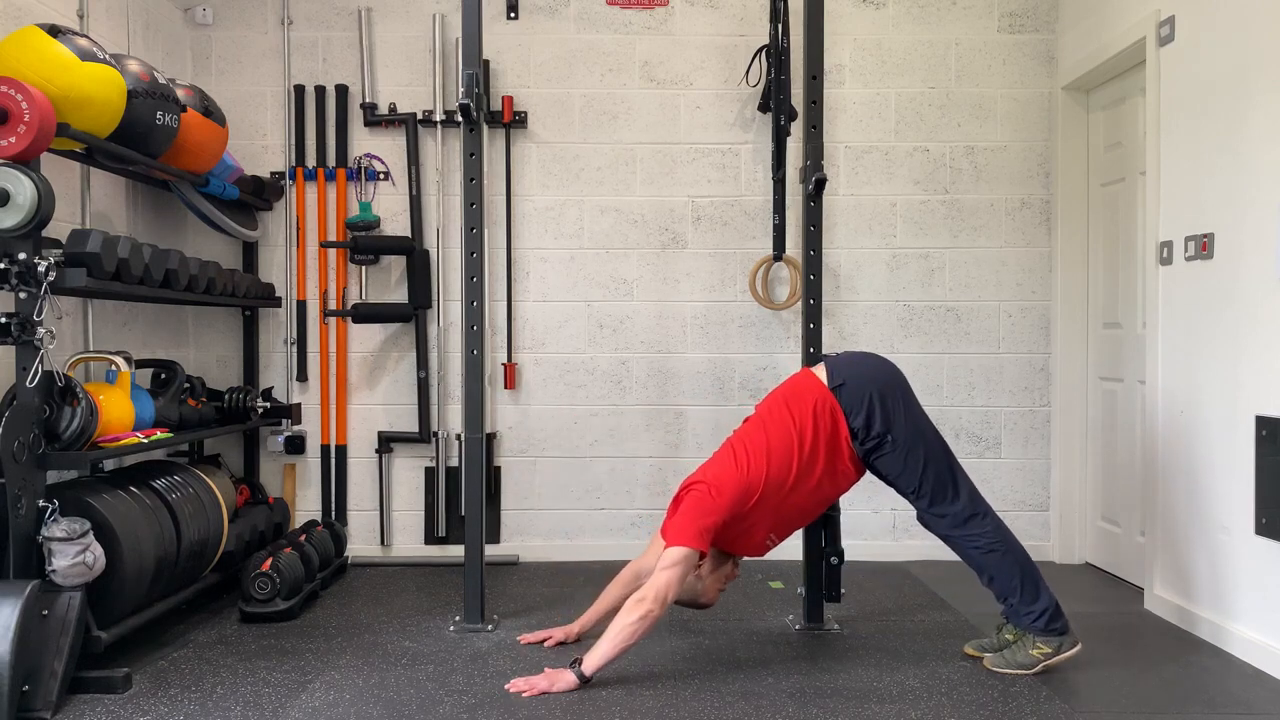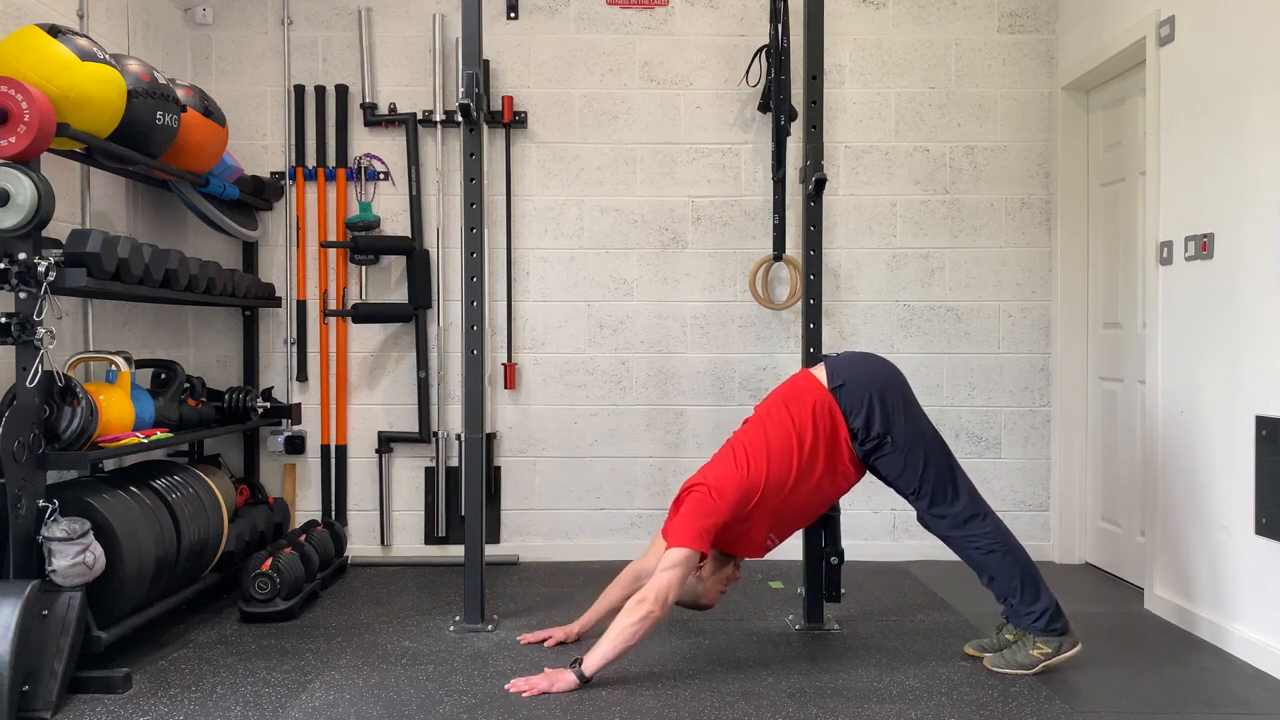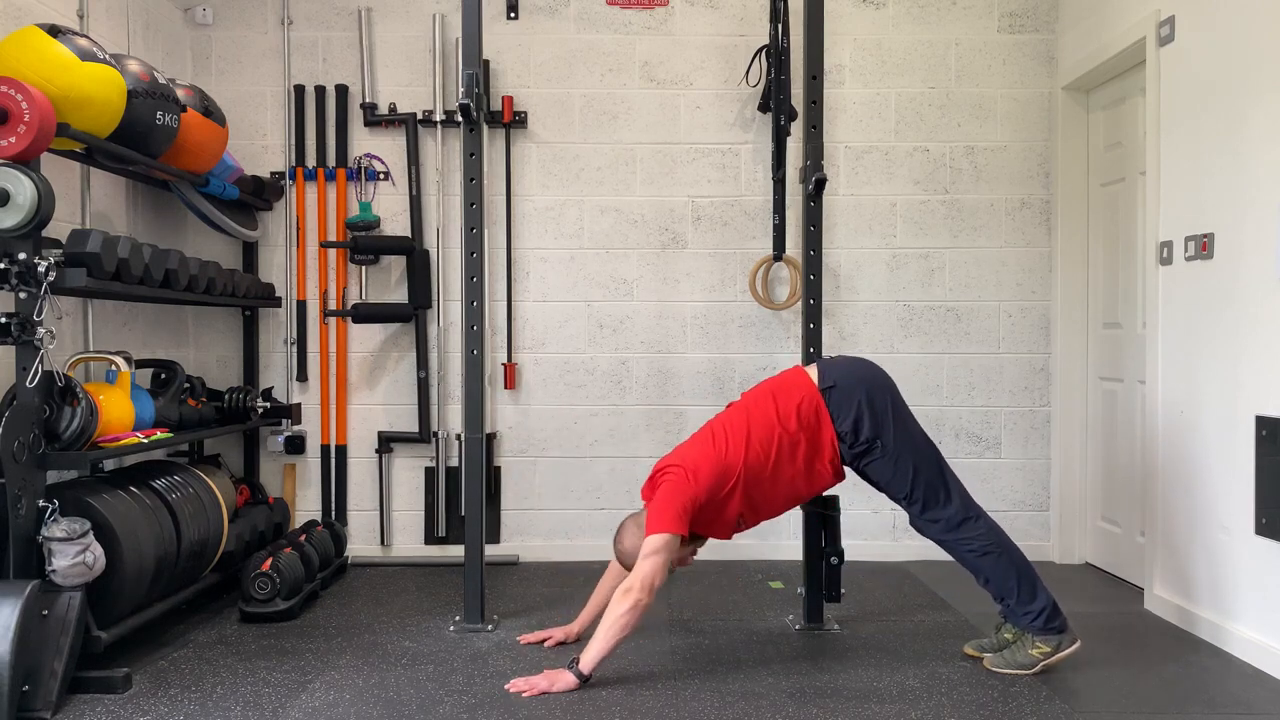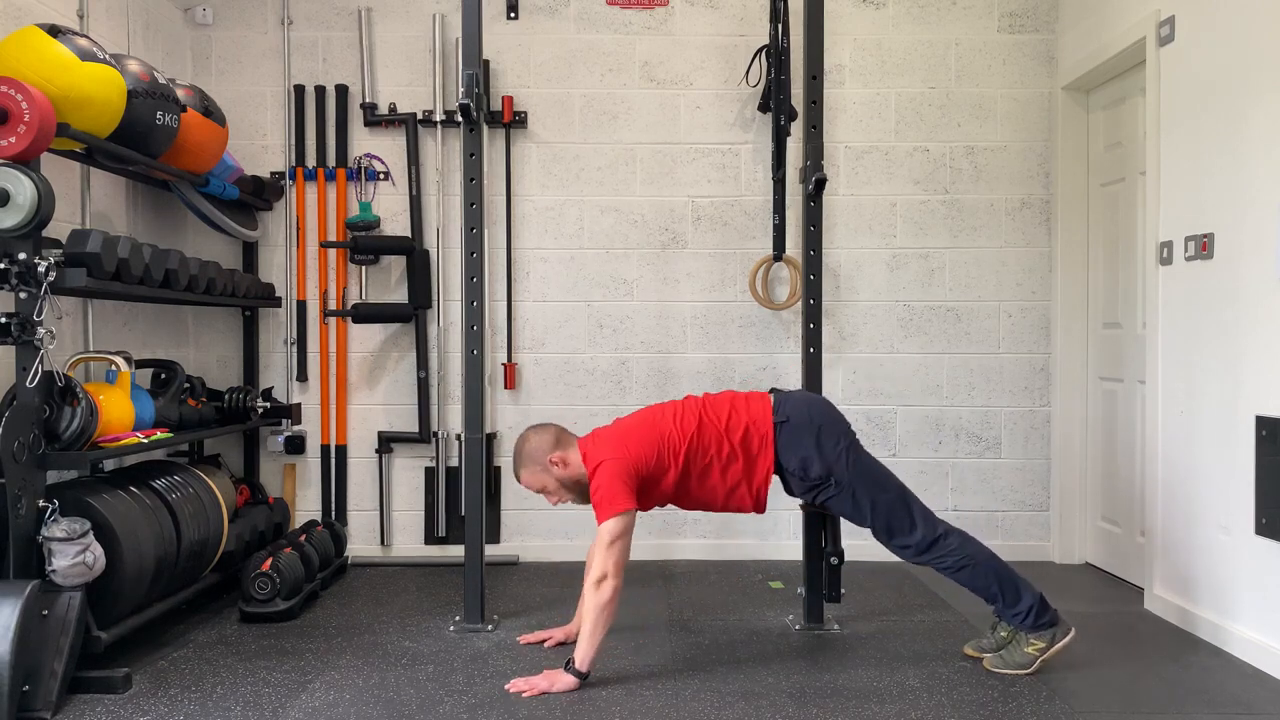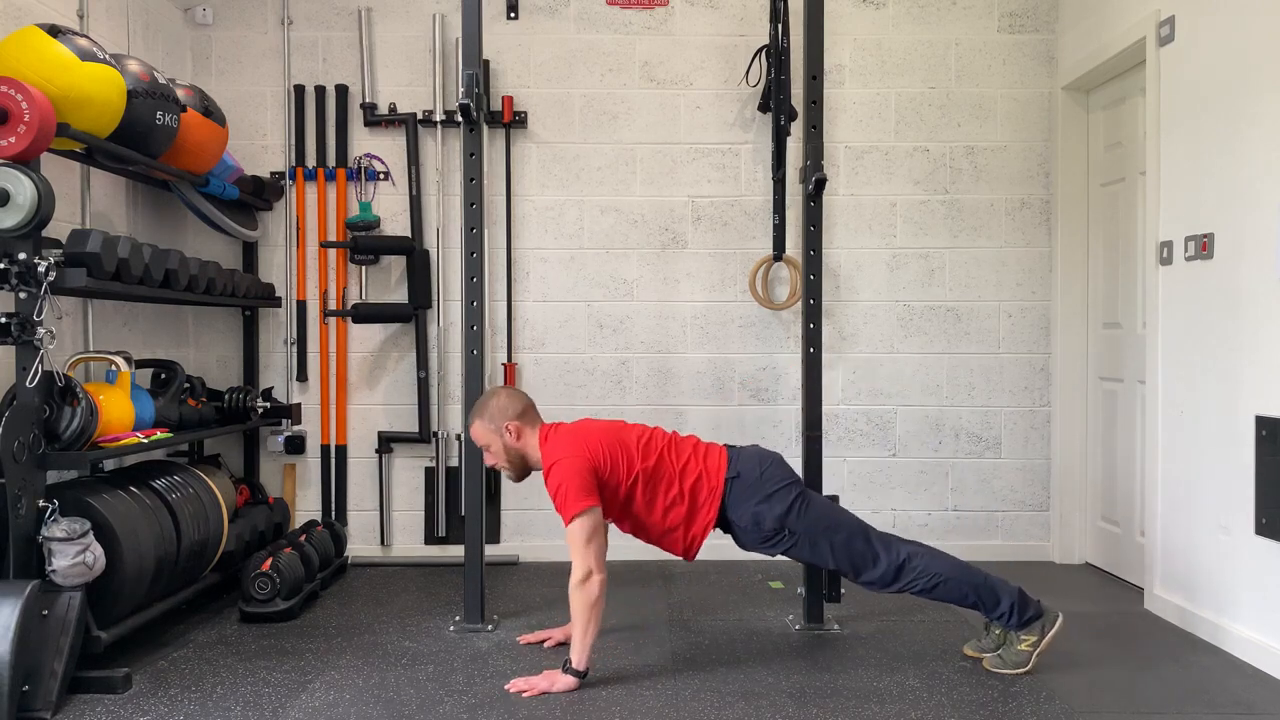
dt=0.5s
person 1, frame 1
left shoulder: (703, 510)
right shoulder: (699, 509)
left elbow: (650, 601)
right elbow: (639, 568)
left wrist: (578, 673)
right wrist: (575, 627)
left hip: (857, 399)
right hip: (849, 395)
left knee: (954, 512)
right knee: (947, 513)
left ankle: (1045, 630)
right ankle: (1024, 621)
person 1, frame 2
left shoulder: (705, 509)
right shoulder: (700, 508)
left elbow: (651, 603)
right elbow: (641, 569)
left wrist: (578, 673)
right wrist: (576, 627)
left hip: (857, 399)
right hip: (848, 397)
left knee: (955, 514)
right knee: (946, 514)
left ankle: (1047, 630)
right ankle: (1022, 621)
person 1, frame 3
left shoulder: (675, 491)
right shoulder: (674, 491)
left elbow: (637, 592)
right elbow: (624, 566)
left wrist: (577, 672)
right wrist: (575, 627)
left hip: (845, 405)
right hip: (838, 400)
left knee: (946, 516)
right knee: (938, 517)
left ankle: (1044, 628)
right ankle: (1022, 619)
person 1, frame 4
left shoulder: (608, 464)
right shoulder: (607, 448)
left elbow: (605, 575)
right elbow: (603, 558)
left wrist: (575, 671)
right wrist: (577, 625)
left hip: (794, 435)
right hip: (780, 432)
left knee: (912, 534)
right knee: (905, 533)
left ankle: (1037, 622)
right ankle: (1015, 620)
person 1, frame 5
left shoulder: (564, 460)
right shoulder: (572, 443)
left elbow: (588, 575)
right elbow: (591, 570)
left wrist: (574, 670)
right wrist: (574, 627)
left hip: (743, 496)
right hip: (737, 485)
left knee: (876, 563)
right knee: (872, 555)
left ankle: (1022, 616)
right ankle: (1007, 615)
